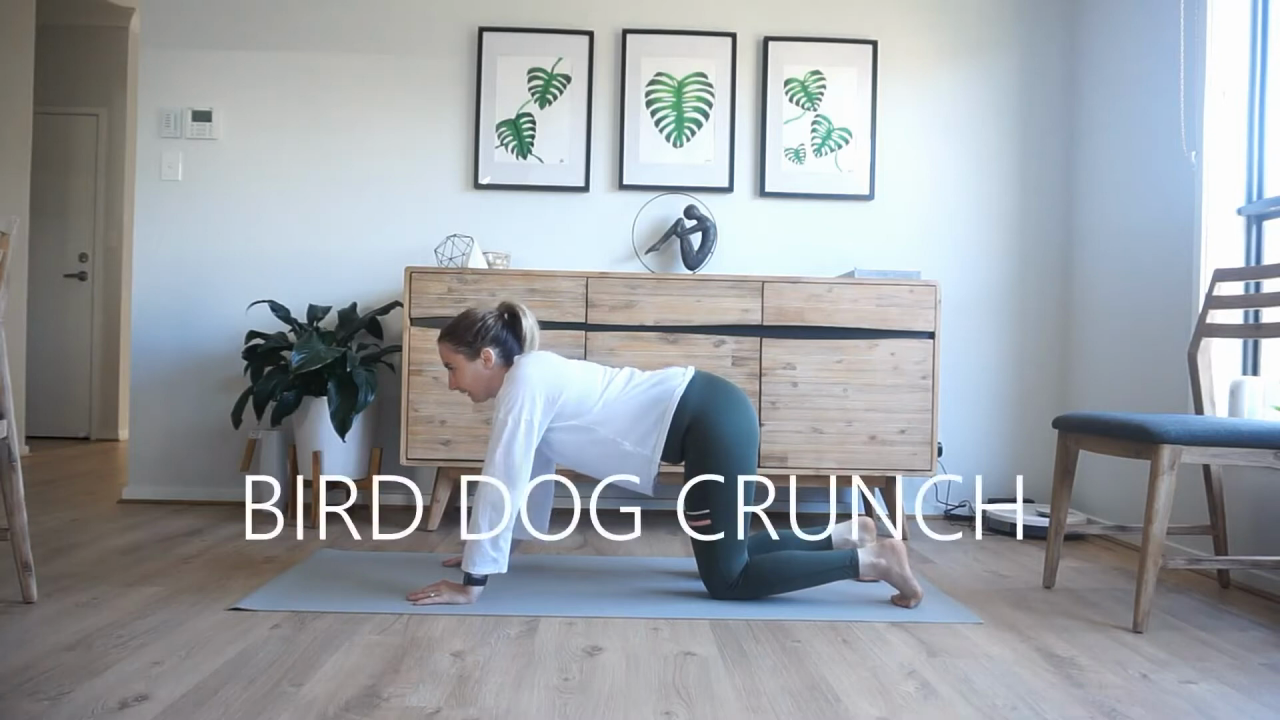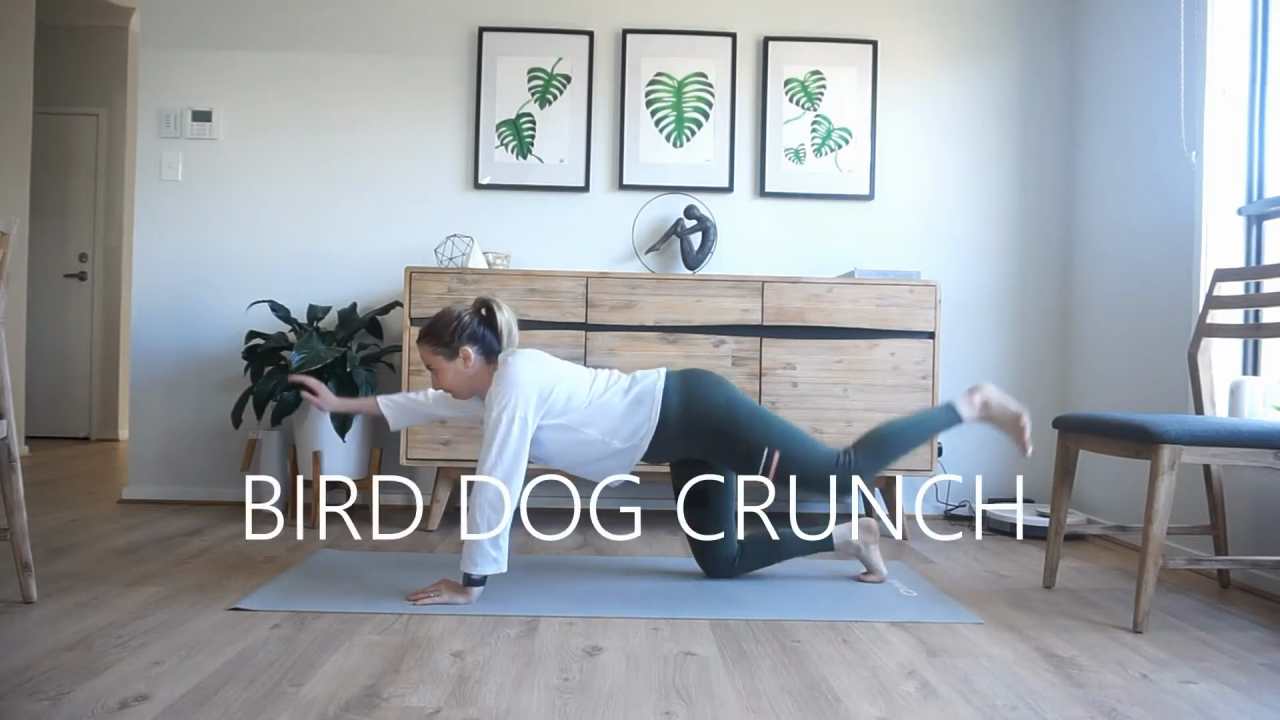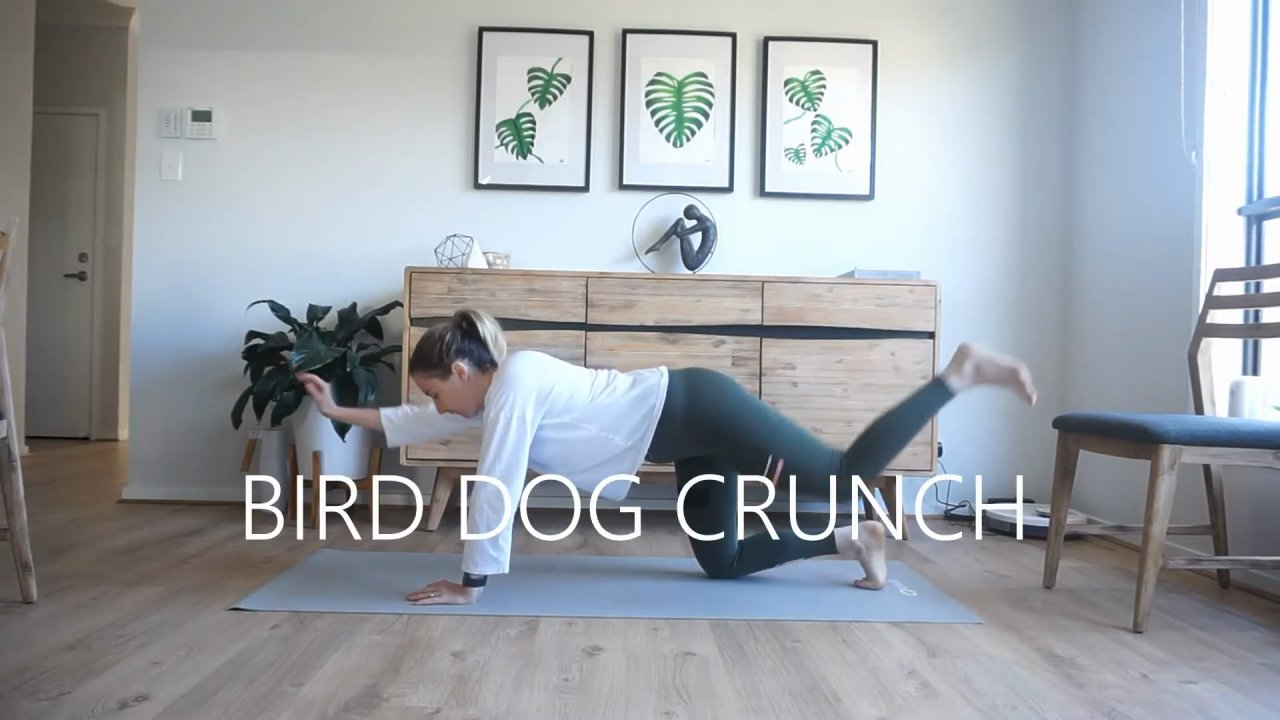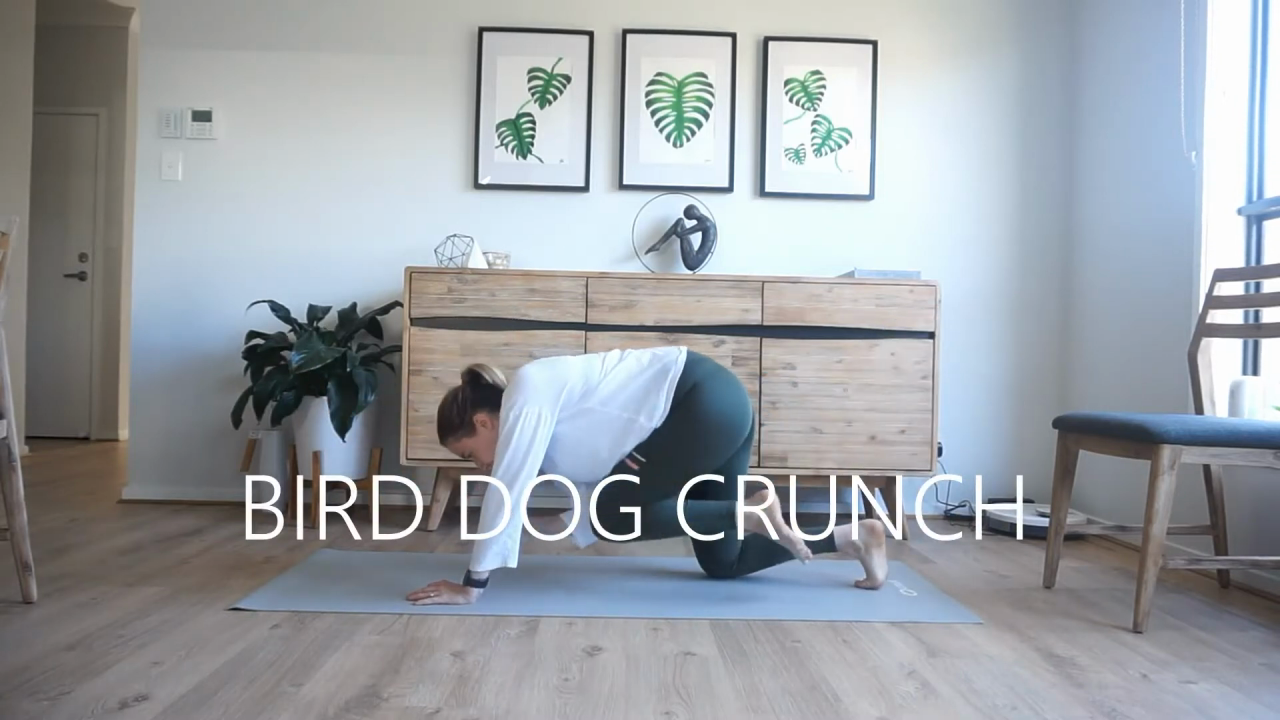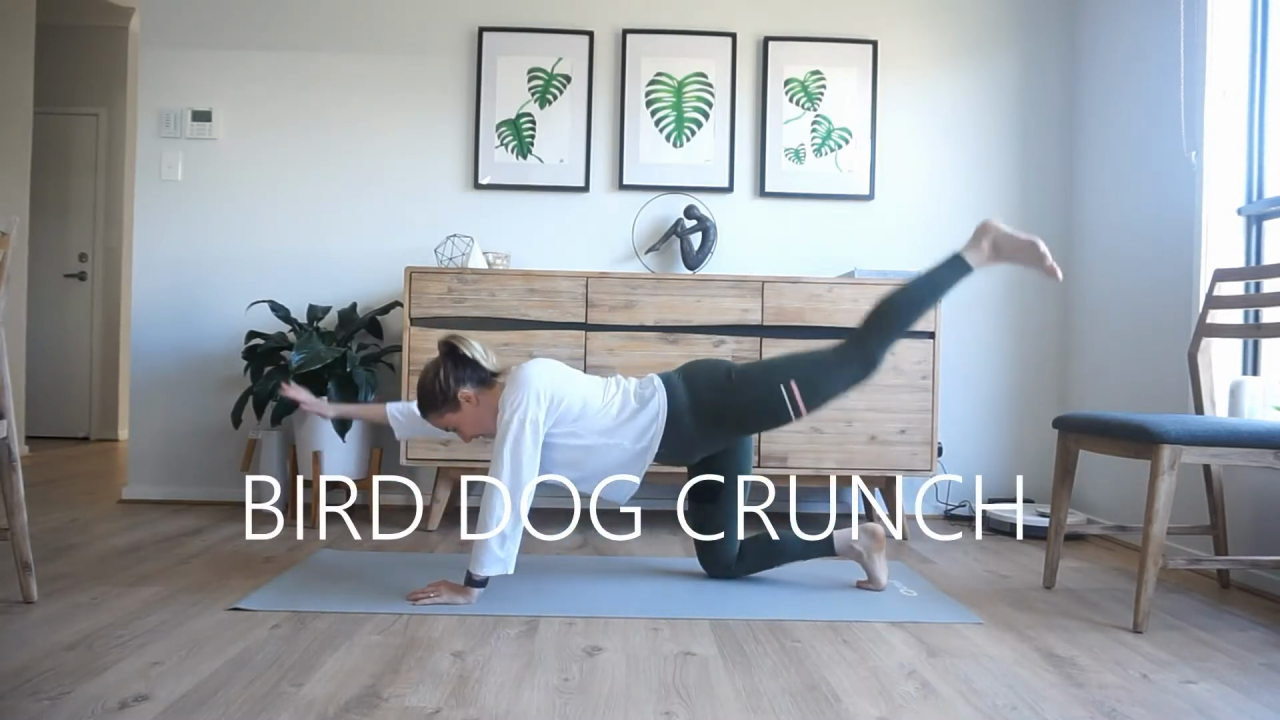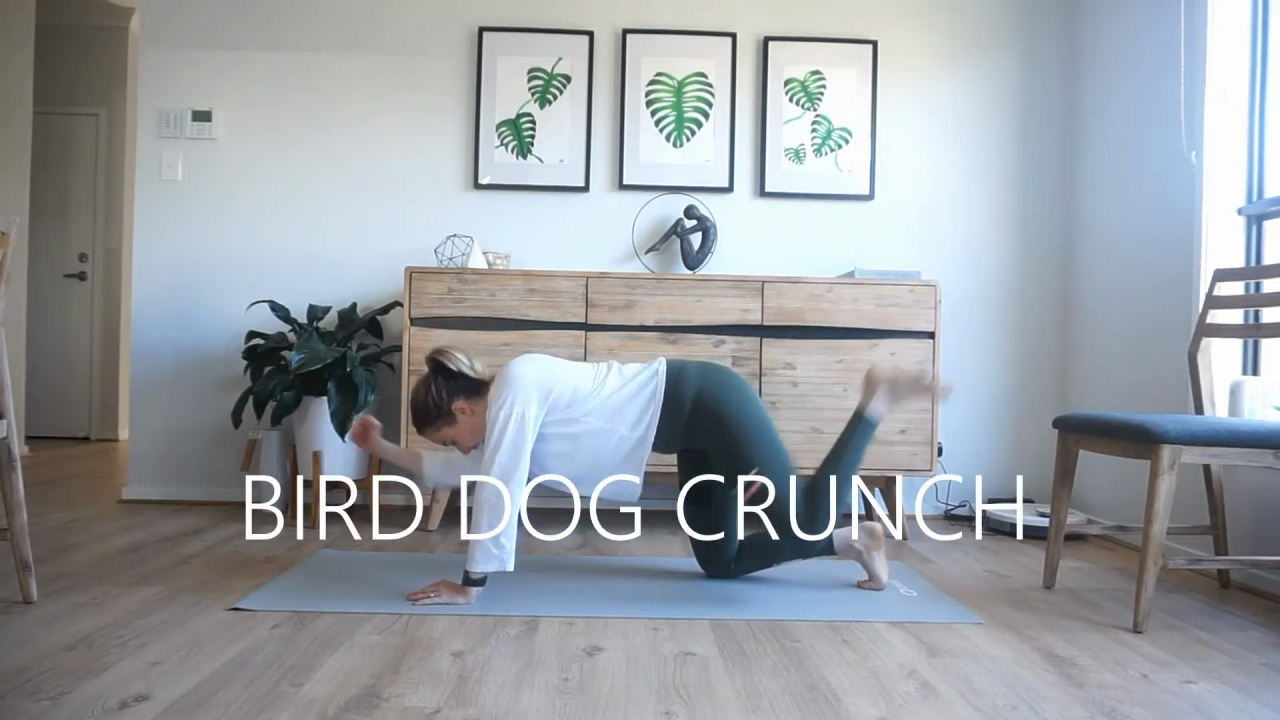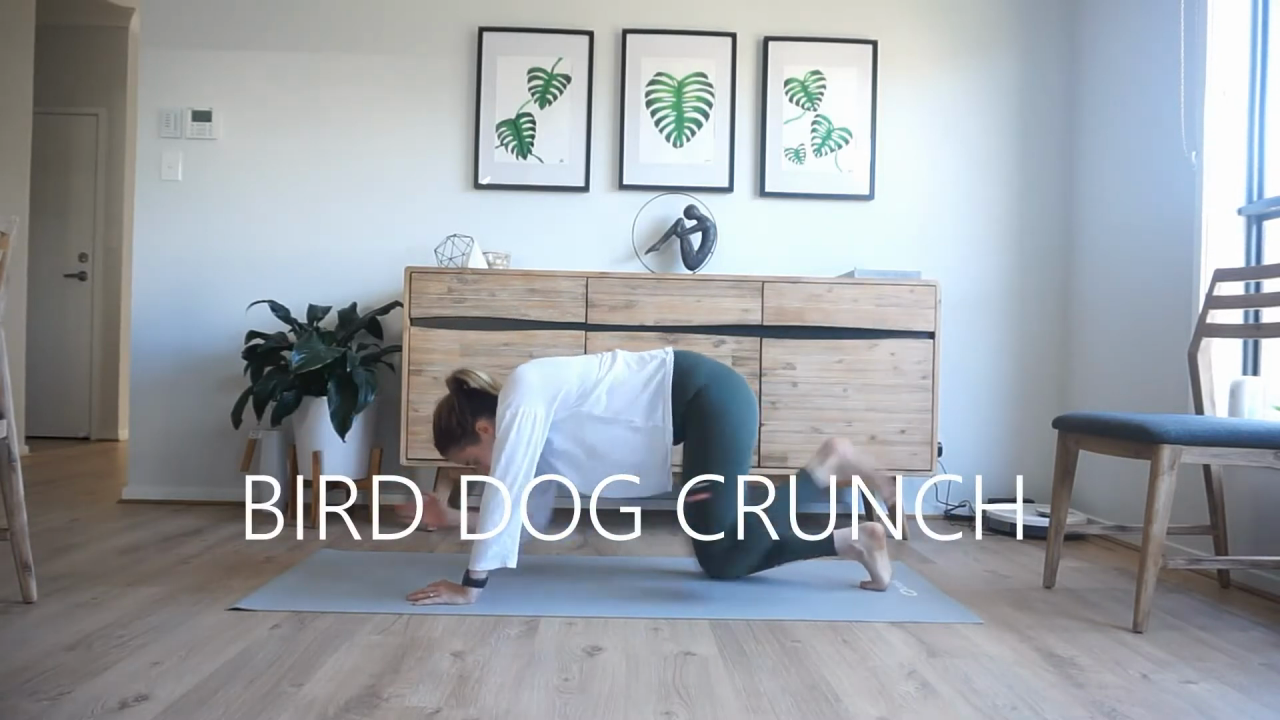
dt=0.7s
person 1, frame 1
left shoulder: (523, 382)
right shoulder: (533, 374)
left elbow: (500, 486)
right elbow: (530, 477)
left wrist: (471, 581)
right wrist: (486, 550)
left hip: (711, 417)
right hip: (706, 414)
left knee: (725, 579)
right knee: (722, 553)
left ankle: (871, 559)
right ankle: (845, 534)
person 1, frame 2
left shoulder: (513, 382)
right shoulder: (500, 376)
left elbow: (496, 488)
right elbow: (424, 404)
left wrist: (470, 582)
right wrist: (344, 401)
left hip: (694, 411)
right hip: (686, 426)
left knee: (840, 466)
right knee: (721, 560)
left ankle: (974, 404)
right ankle: (849, 535)
person 1, frame 3
left shoulder: (512, 385)
right shoulder: (498, 387)
left elbow: (494, 492)
right elbow: (425, 421)
left wrist: (470, 583)
right wrist: (343, 412)
left hip: (694, 411)
right hip: (689, 429)
left knee: (848, 468)
right knee: (722, 562)
left ankle: (962, 372)
right ankle: (850, 539)
person 1, frame 4
left shoulder: (528, 390)
right shoulder: (548, 438)
left elbow: (506, 493)
right elbow: (594, 517)
left wrist: (471, 583)
right wrist: (532, 532)
left hip: (704, 396)
right hip: (715, 404)
left knee: (620, 516)
right knee: (721, 561)
left ankle: (757, 512)
right ankle: (850, 535)
person 1, frame 5
left shoulder: (523, 393)
right shoulder: (503, 396)
left elbow: (506, 503)
right elbow: (423, 417)
left wrist: (471, 586)
right wrist: (334, 409)
left hip: (708, 407)
right hip: (705, 430)
left knee: (859, 355)
right knee: (724, 562)
left ankle: (980, 248)
right ankle: (852, 542)
person 1, frame 6
left shoulder: (512, 390)
right shoulder: (516, 397)
left elbow: (499, 495)
right elbow: (491, 486)
left wrist: (469, 586)
right wrist: (393, 454)
left hip: (701, 399)
right hip: (695, 411)
left knee: (797, 525)
right knee: (722, 556)
left ankle: (874, 401)
right ankle: (854, 537)
person 1, frame 7
left shoulder: (522, 396)
right shoulder: (538, 427)
left elbow: (504, 494)
right elbow: (528, 515)
left wrist: (470, 584)
right wrist: (455, 519)
left hip: (708, 396)
right hip: (708, 403)
left knee: (726, 557)
right knee: (722, 561)
left ankle: (826, 465)
right ankle: (854, 539)
